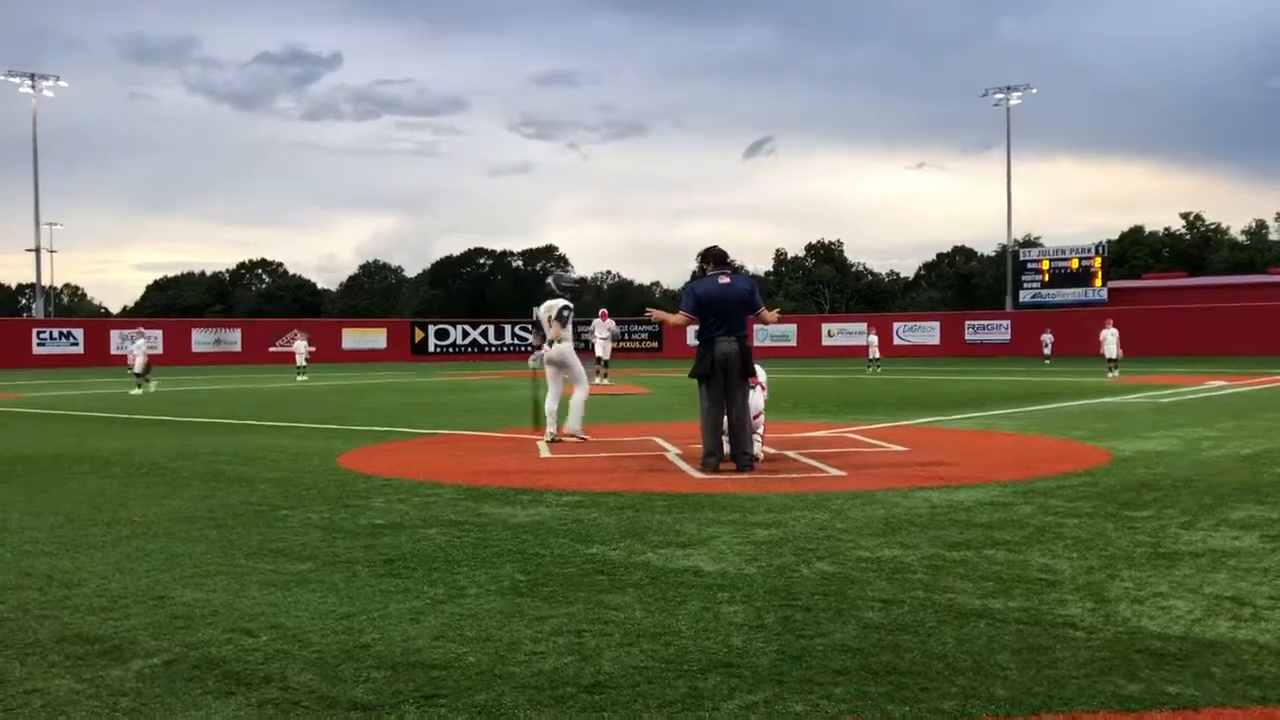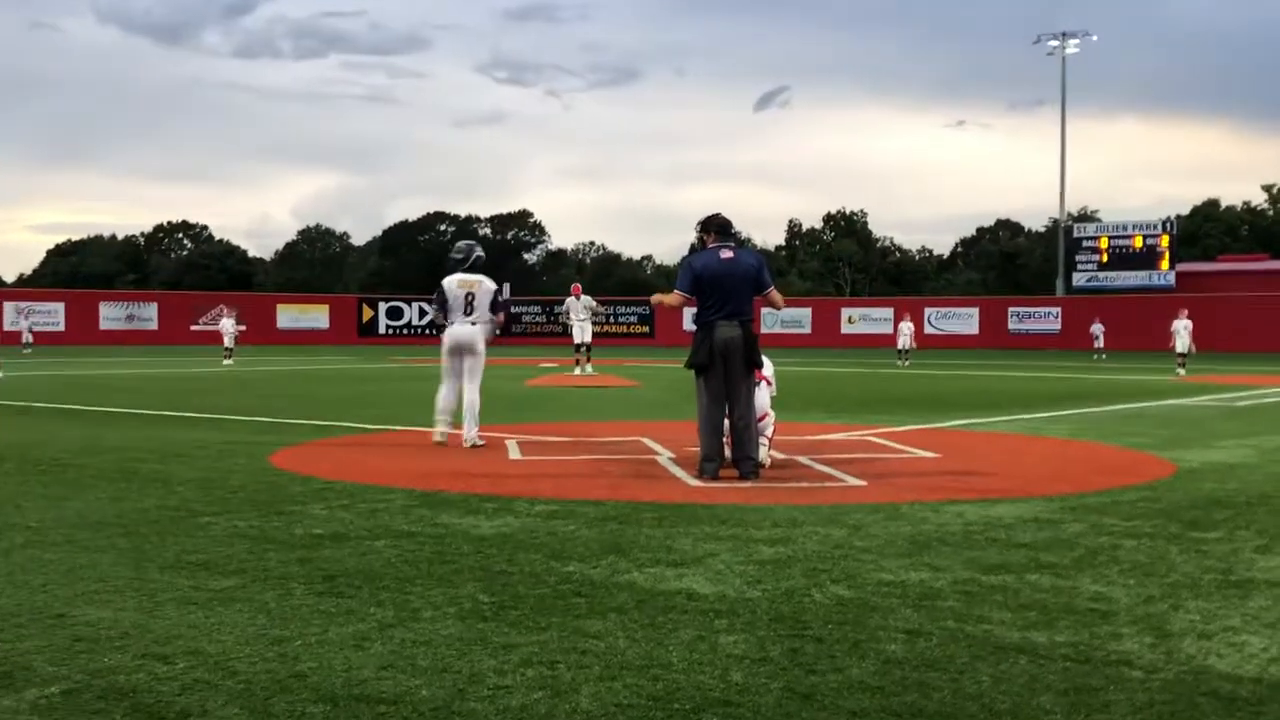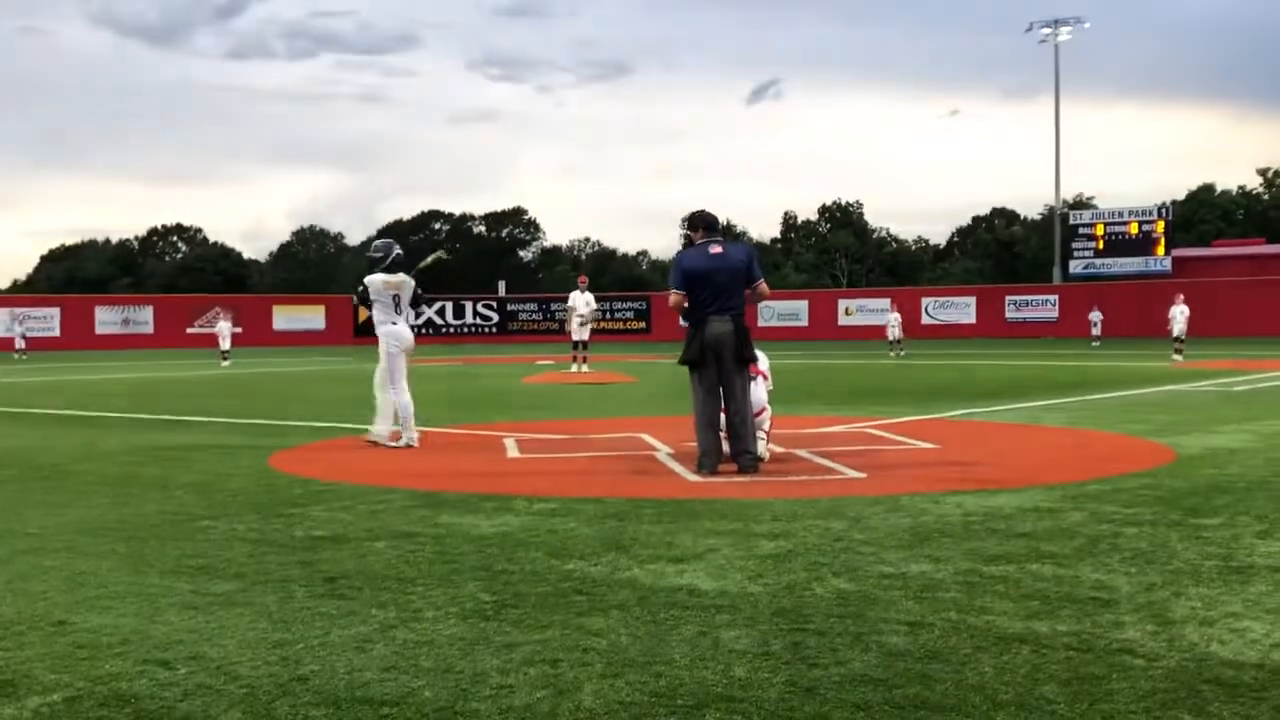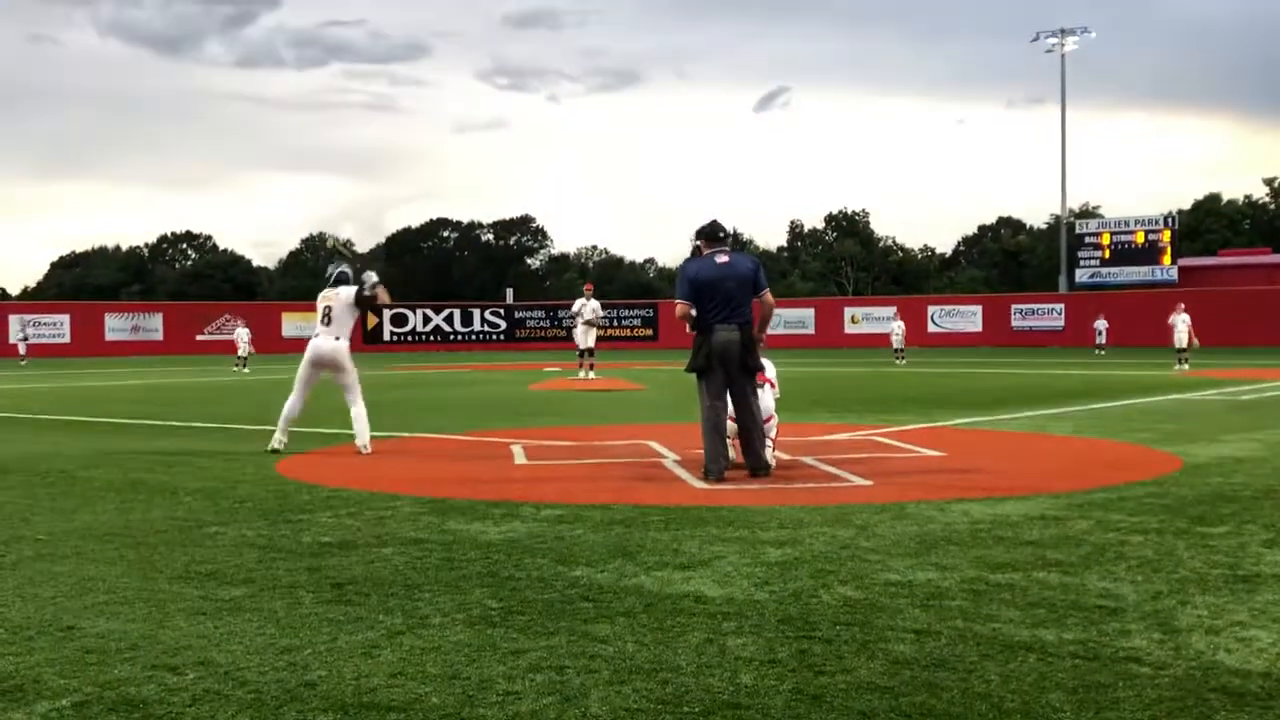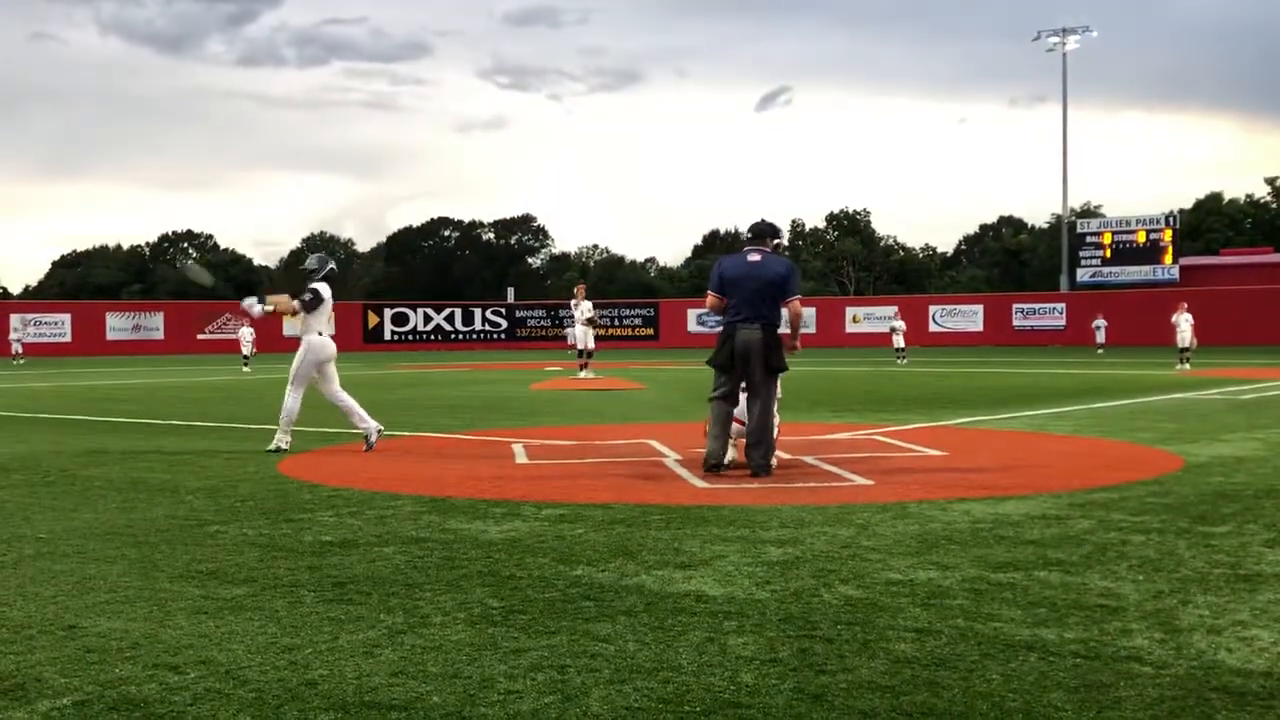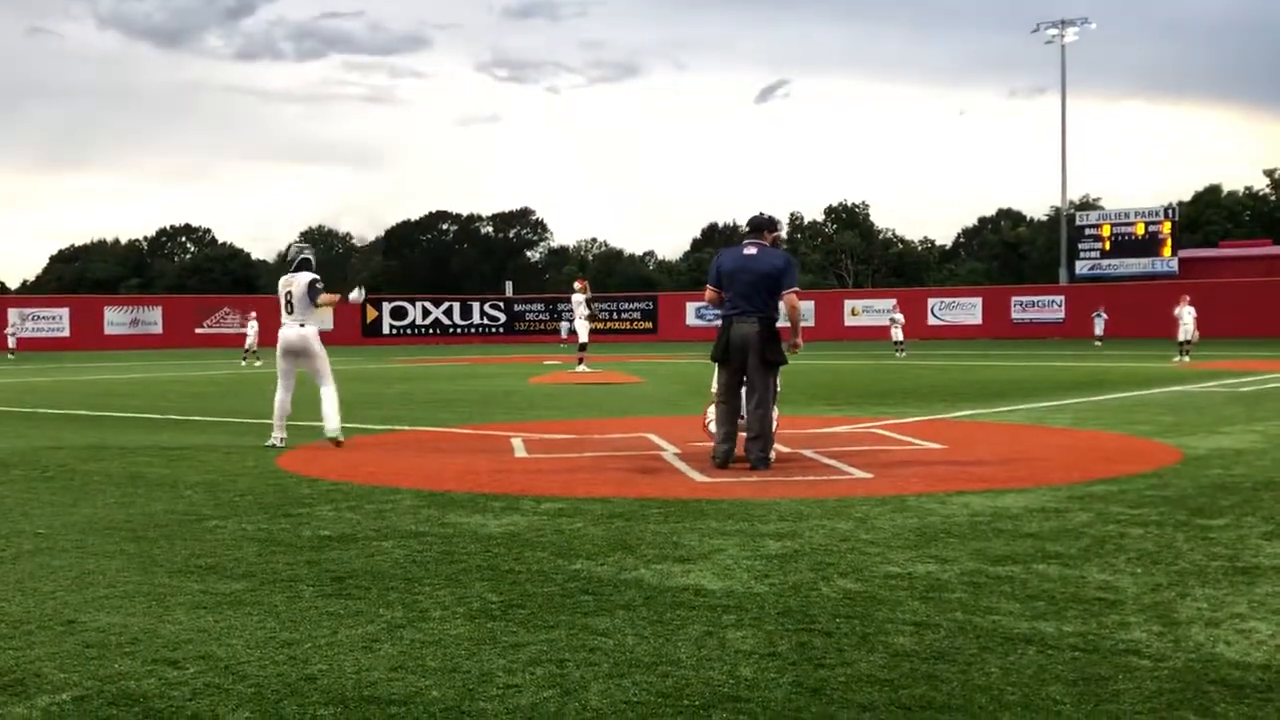
dt=0.7s
person 1, frame 1
left shoulder: (696, 287)
right shoulder: (747, 283)
left elbow: (682, 320)
right elbow: (764, 318)
left wrist: (662, 316)
right wrist: (773, 317)
left hip: (711, 351)
right hip: (738, 349)
left knee: (711, 407)
right knee: (739, 406)
left ankle: (711, 460)
right ankle: (744, 460)
person 1, frame 2
left shoulder: (695, 261)
right shoulder: (754, 258)
left elbow: (678, 301)
right elbow: (774, 300)
left wrist: (659, 298)
right wrist: (782, 303)
left hip: (710, 337)
right hip: (741, 336)
left knee: (710, 404)
right knee: (743, 403)
left ankle: (710, 465)
right ankle: (748, 465)
person 1, frame 3
left shoulder: (685, 258)
right shoulder: (743, 252)
left elbow: (675, 302)
right elbow: (762, 292)
left wrist: (687, 312)
left hip: (702, 333)
right hip: (734, 331)
left knee: (706, 399)
right knee: (739, 398)
left ankle: (709, 461)
right ankle: (747, 459)
person 1, frame 4
left shoulder: (691, 268)
right shoulder: (750, 263)
left elbow: (682, 312)
right elbow: (769, 303)
right wrist: (760, 331)
left hip: (710, 341)
right hip: (742, 339)
left knee: (713, 406)
right knee: (748, 404)
left ankle: (715, 468)
right ankle: (758, 464)
person 1, frame 5
left shoulder: (724, 263)
right shoulder: (784, 266)
left elbow: (712, 304)
right elbow: (795, 310)
right wrist: (795, 338)
left hip: (732, 338)
right hip: (765, 339)
left knee: (722, 398)
right knee: (762, 403)
left ankle: (715, 455)
right ankle: (759, 463)
person 1, frame 6
left shoulder: (723, 257)
right shoulder: (781, 259)
left elbow: (710, 298)
right elbow: (791, 302)
right wrist: (796, 335)
left hip: (731, 331)
right hip: (763, 333)
left knee: (727, 395)
right knee: (761, 397)
left ankle: (722, 453)
right ankle: (758, 456)
person 2, frame 1
left shoulder: (542, 308)
right shoulder: (564, 305)
left elbow: (540, 333)
right elbow: (557, 327)
left wrist: (537, 352)
right wrist: (549, 346)
left hip: (549, 351)
right hip: (563, 349)
left knee: (553, 391)
right knee: (582, 386)
left ankle: (551, 431)
right ankle: (573, 426)
person 2, frame 2
left shoulder: (448, 282)
right shoulder: (489, 284)
left elbow: (438, 312)
right elbow: (499, 317)
right wrist: (490, 329)
left hip: (452, 333)
right hip: (475, 334)
left knee: (448, 383)
right knee: (471, 386)
left ankle: (442, 429)
right ankle: (470, 435)
person 2, frame 3
left shoulder: (372, 280)
right shoulder: (408, 281)
left elbow: (359, 299)
right elbow: (420, 307)
left hip: (390, 335)
right hip: (406, 333)
left knee: (397, 387)
right knee: (382, 384)
left ankle: (409, 435)
right ankle: (381, 432)
person 2, frame 4
left shoulder: (322, 295)
right shoulder: (352, 292)
right elbow: (384, 300)
right wrist: (373, 282)
left hip: (316, 346)
right hip: (339, 348)
left knee: (297, 395)
right knee: (354, 398)
left ankle: (279, 439)
right ankle: (363, 442)
person 2, frame 5
left shoulder: (319, 288)
right shoulder: (318, 290)
left elbow: (295, 307)
right elbow: (290, 302)
left wrist: (263, 308)
right wrist: (261, 301)
left hip: (313, 344)
right hip: (326, 345)
left knee: (294, 391)
right knee: (335, 392)
left ankle: (282, 439)
right ankle: (371, 428)
person 2, frame 6
left shoulder: (282, 281)
right shoulder: (310, 279)
right elbow: (320, 299)
right wrist: (348, 298)
left hip: (285, 335)
right hip: (307, 335)
left knee: (284, 387)
right knee: (326, 383)
left ankle: (278, 436)
right ankle: (332, 429)
